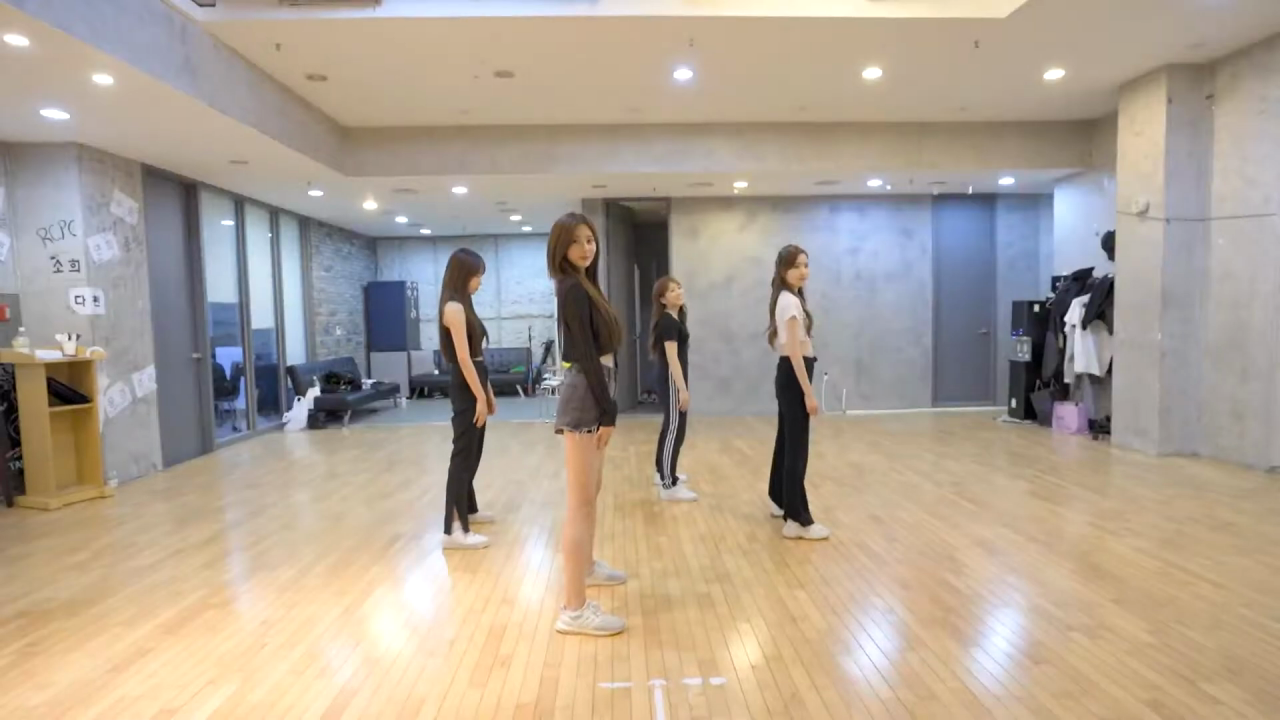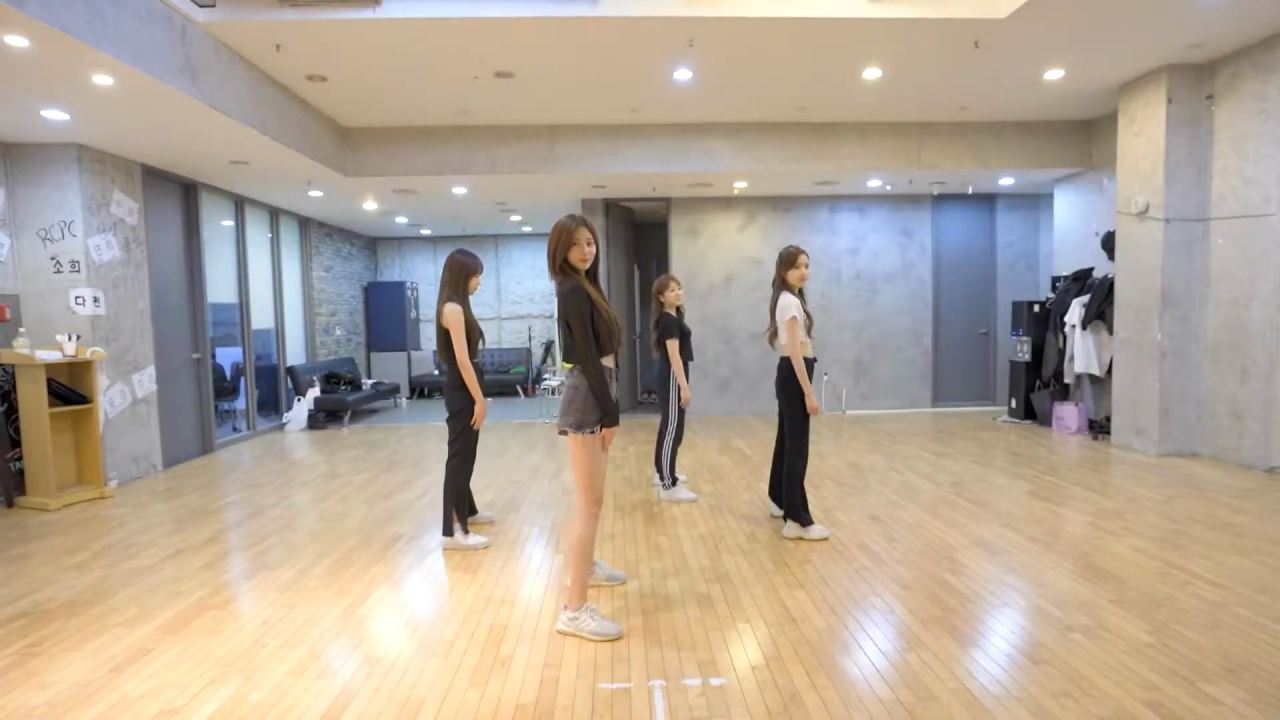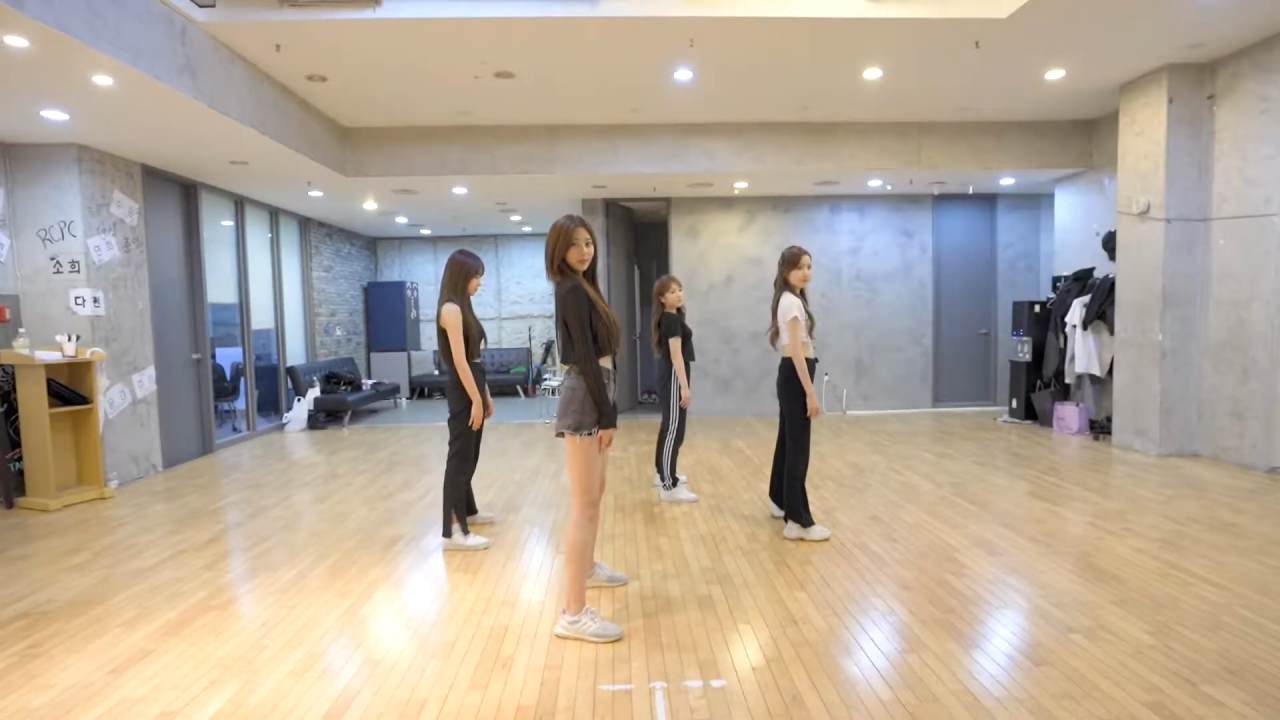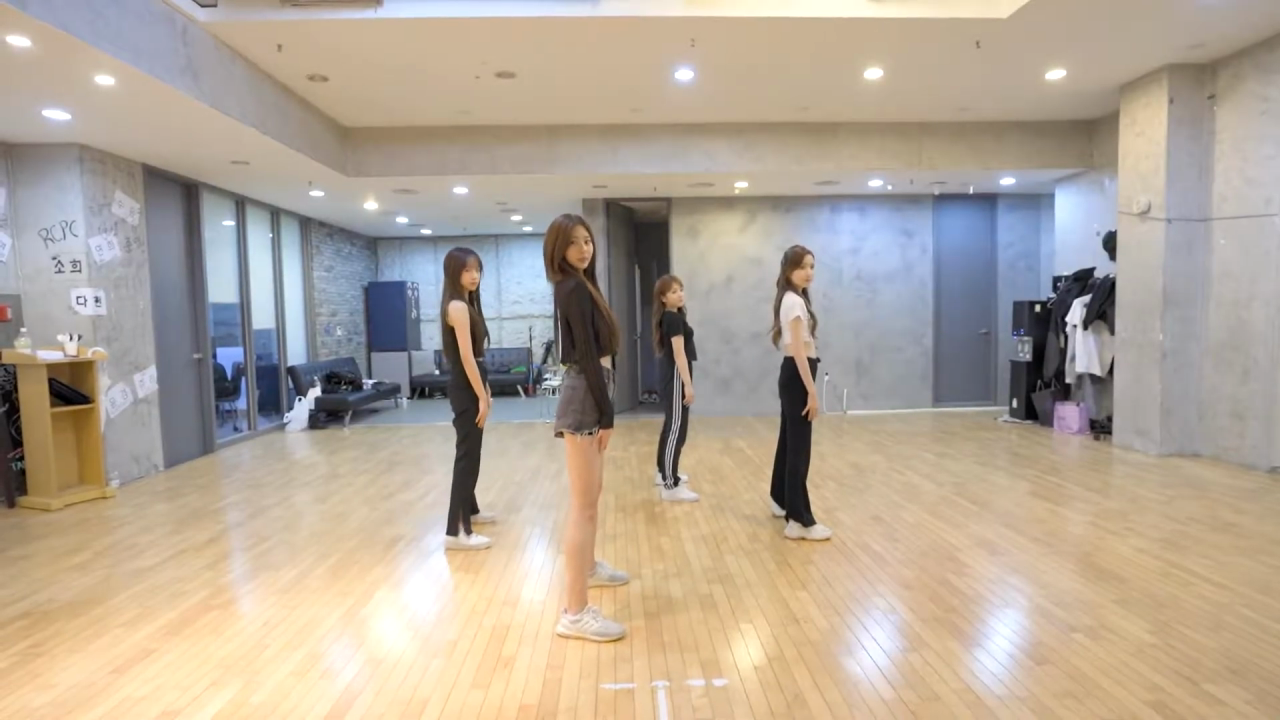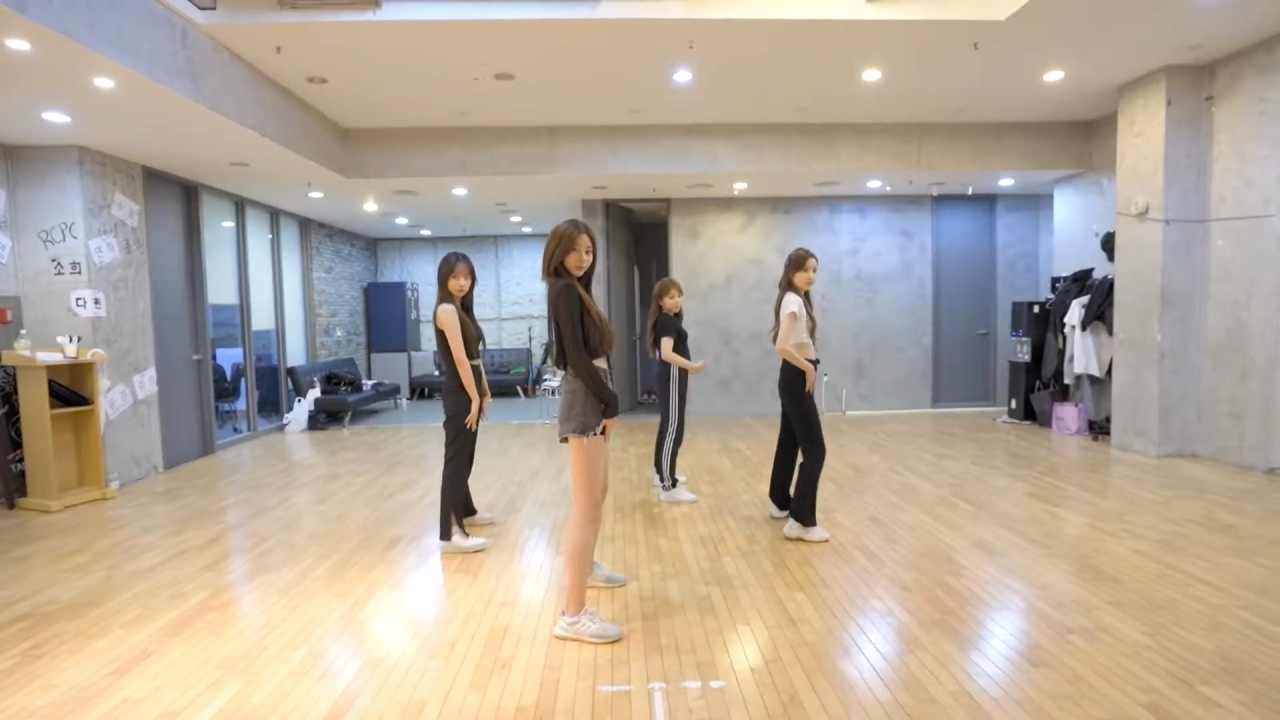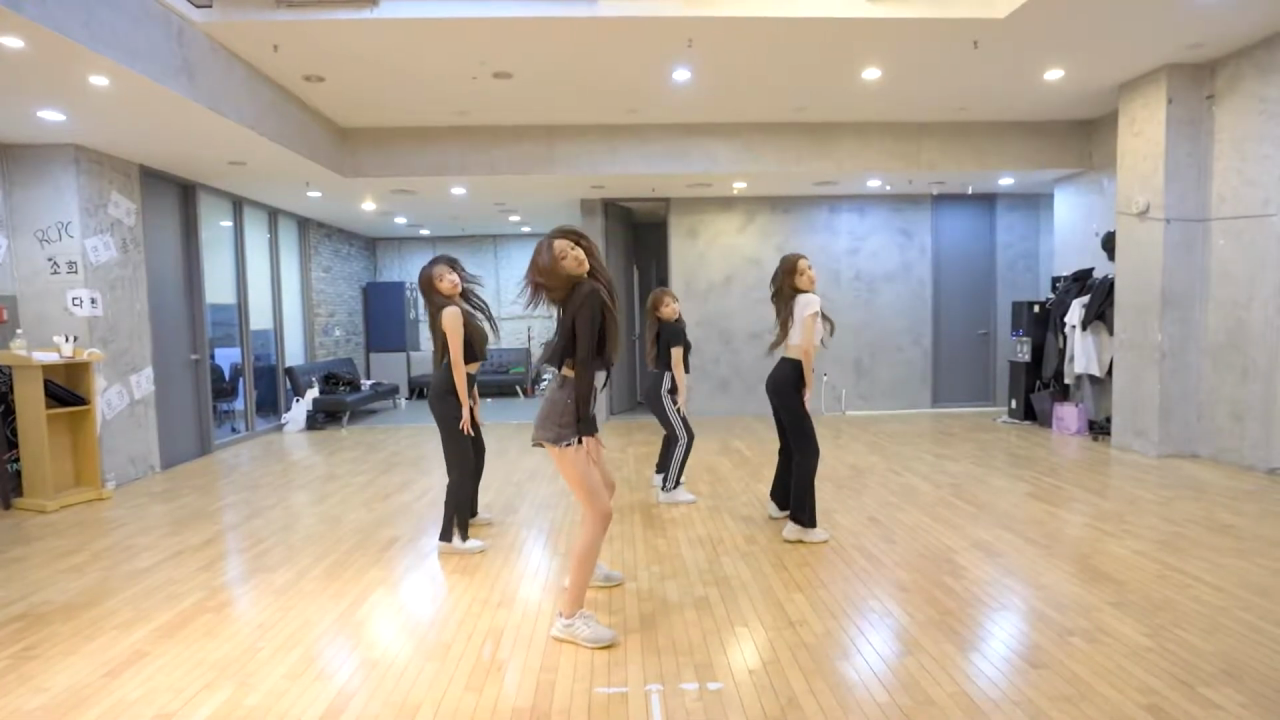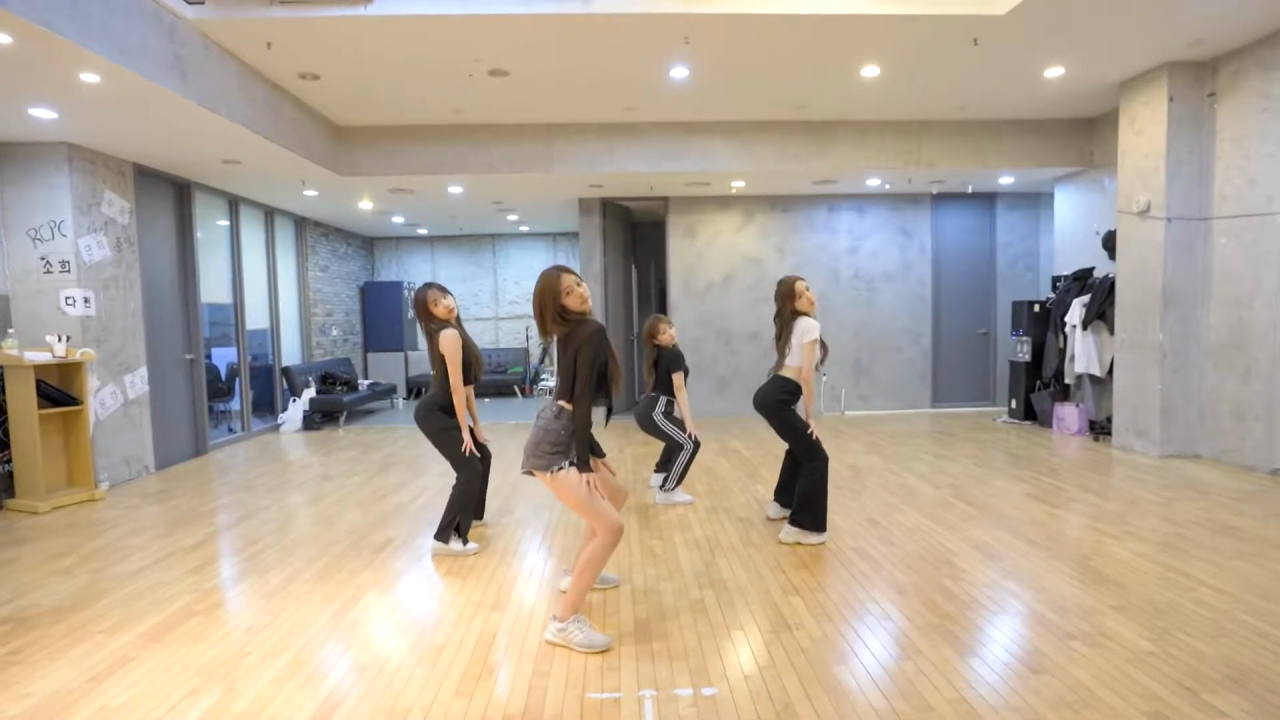
dt=0.5s
person 1, frame 1
left shoulder: (583, 285)
right shoulder: (572, 288)
right elbow: (586, 355)
left wrist: (606, 410)
right wrist: (605, 412)
left hip: (593, 394)
right hip: (584, 397)
left knee: (592, 492)
right knee: (580, 500)
left ankle: (586, 565)
right ankle: (574, 610)
person 1, frame 2
left shoulder: (585, 287)
right shoulder: (573, 290)
right elbow: (587, 356)
left wrist: (610, 410)
right wrist: (608, 413)
left hip: (597, 395)
right hip: (586, 399)
left knee: (595, 493)
right knee: (589, 500)
left ankle: (587, 565)
right ankle: (575, 609)
person 1, frame 3
left shoulder: (581, 287)
right shoulder: (572, 290)
right elbow: (585, 357)
left wrist: (606, 411)
right wrist: (606, 414)
left hip: (593, 396)
right hip: (584, 400)
left knee: (595, 492)
right knee: (584, 503)
left ankle: (587, 567)
right ankle: (573, 614)
person 1, frame 4
left shoulder: (578, 285)
right shoulder: (574, 288)
right elbow: (587, 356)
left wrist: (603, 411)
right wrist: (605, 415)
left hip: (589, 395)
right hip: (583, 399)
left knee: (593, 493)
right knee: (583, 504)
left ankle: (588, 566)
right ankle: (575, 613)
person 1, frame 5
left shoulder: (574, 288)
right shoulder: (564, 289)
right elbow: (577, 356)
left wrist: (606, 402)
right wrist: (611, 403)
left hip: (591, 398)
right hip: (584, 401)
left knee: (598, 493)
right knee: (586, 506)
left ankle: (585, 567)
right ankle: (572, 615)
person 1, frame 6
left shoulder: (582, 292)
right shoulder: (589, 292)
right elbow: (584, 362)
left wrist: (587, 423)
right wrist: (587, 426)
left hip: (571, 408)
right hip: (564, 414)
left knee: (606, 487)
right knee: (598, 511)
left ankle: (584, 568)
right ankle: (569, 617)
person 1, frame 7
left shoulder: (571, 333)
right shoulder: (592, 332)
right elbow: (581, 400)
left wrist: (594, 453)
right wrist: (584, 464)
left hip: (560, 437)
right hip: (553, 445)
left knee: (616, 495)
right knee: (610, 526)
left ankle: (578, 573)
right ankle: (564, 621)
person 2, frame 1
left shoulder: (463, 306)
right shoulder: (454, 307)
right elbow: (463, 358)
left wrist: (488, 392)
right wrist: (479, 397)
left hip: (473, 385)
right hip: (466, 389)
left knee: (472, 451)
right knee: (463, 454)
left ankle: (467, 509)
right ankle: (453, 530)
person 2, frame 2
left shoulder: (459, 307)
right shoulder: (453, 308)
right elbow: (462, 359)
left wrist: (478, 397)
right wrist: (479, 400)
left hip: (466, 389)
right hip: (461, 391)
left knee: (466, 454)
right knee: (459, 456)
left ankle: (466, 510)
right ankle: (453, 531)
person 2, frame 3
left shoulder: (463, 307)
right shoulder: (451, 309)
right elbow: (459, 360)
left wrist: (485, 394)
right wrist: (475, 400)
left hip: (472, 387)
right hip: (462, 391)
left knee: (470, 454)
right knee: (459, 457)
left ankle: (467, 510)
right ankle: (453, 531)
person 2, frame 4
left shoulder: (466, 303)
right shoulder: (458, 306)
right elbow: (466, 357)
left wrist: (485, 392)
right wrist: (481, 397)
left hip: (471, 386)
right hip: (466, 389)
left knee: (471, 453)
right knee: (467, 456)
left ankle: (469, 510)
right ankle: (456, 531)
person 2, frame 5
left shoulder: (462, 308)
right shoulder: (446, 309)
right elbow: (459, 357)
left wrist: (484, 391)
right wrist: (474, 398)
left hip: (470, 389)
right hip: (459, 391)
left knee: (465, 456)
right knee: (456, 459)
left ankle: (465, 510)
right ankle: (450, 534)
person 2, frame 6
left shoulder: (463, 308)
right shoulder: (451, 311)
right elbow: (456, 362)
left wrist: (474, 401)
right wrist: (465, 405)
left hip: (461, 391)
right hip: (447, 394)
left knee: (476, 454)
right knee: (462, 462)
left ankle: (468, 512)
right ankle: (451, 536)
person 2, frame 7
left shoulder: (456, 332)
right shoulder: (449, 334)
left elbow: (467, 383)
right elbow: (456, 386)
left wrist: (476, 424)
right wrist: (464, 430)
left hip: (443, 410)
right hip: (433, 414)
left knee: (482, 455)
right knee: (470, 469)
left ankle: (471, 514)
right ankle: (445, 538)
person 3, frame 1
left shoulder: (788, 299)
right shoulder: (790, 301)
right elbow: (794, 350)
left wrist: (804, 388)
right wrist: (808, 392)
left hip: (788, 375)
right hip: (793, 376)
left knee: (787, 440)
right knee: (796, 446)
left ankle: (780, 501)
right ankle: (797, 521)
person 3, frame 2
left shoulder: (789, 299)
right shoulder: (791, 301)
right elbow: (795, 351)
left wrist: (805, 388)
right wrist: (809, 392)
left hip: (790, 376)
right hip: (794, 377)
left knee: (787, 441)
right knee: (797, 447)
left ankle: (780, 500)
right ankle: (797, 521)
person 3, frame 3
left shoulder: (790, 300)
right shoulder: (792, 302)
right elbow: (796, 351)
left wrist: (806, 389)
right wrist: (810, 393)
left hip: (791, 377)
right hip: (795, 377)
left knee: (788, 442)
right knee: (798, 447)
left ankle: (780, 501)
right ankle: (798, 521)
person 3, frame 4
left shoulder: (792, 299)
right shoulder: (795, 301)
right elbow: (798, 351)
left wrist: (808, 387)
right wrist: (812, 392)
left hip: (793, 376)
right hip: (797, 377)
left knee: (789, 442)
right knee: (799, 447)
left ankle: (782, 501)
right ankle: (799, 521)
person 3, frame 5
left shoulder: (797, 300)
right shoulder: (793, 301)
right elbow: (782, 347)
left wrist: (806, 368)
right wrist: (809, 368)
left hip: (793, 379)
right hip: (797, 380)
left knee: (790, 442)
right knee: (814, 450)
left ankle: (781, 502)
right ankle: (800, 521)
person 3, frame 6
left shoulder: (789, 303)
right shoulder: (810, 300)
right elbow: (806, 348)
left wrist: (804, 383)
right wrist: (809, 385)
left hip: (779, 378)
right hip: (789, 380)
left knee: (791, 444)
right knee: (807, 450)
left ankle: (780, 502)
right ankle: (799, 523)
person 3, frame 7
left shoulder: (792, 325)
right shoulder: (809, 325)
right elbow: (807, 375)
left wrist: (803, 415)
right wrist: (810, 416)
left hip: (768, 395)
right hip: (777, 399)
left knee: (800, 446)
right knee: (816, 457)
left ankle: (782, 503)
right ankle: (800, 526)
person 4, frame 1
left shoulder: (677, 318)
right shoulder: (668, 322)
right elbow: (672, 358)
left wrist: (682, 386)
right wrist: (682, 389)
left hip: (674, 378)
right hip: (672, 380)
left knee: (670, 427)
right knee: (675, 430)
left ankle: (663, 472)
right ankle: (669, 486)
person 4, frame 2
left shoulder: (674, 317)
right shoulder: (669, 321)
right elbow: (674, 356)
left wrist: (683, 384)
right wrist: (684, 387)
left hip: (672, 377)
right hip: (673, 378)
left knee: (668, 426)
right knee: (673, 430)
left ankle: (662, 472)
right ankle: (668, 487)
person 4, frame 3
left shoulder: (672, 317)
right shoulder: (671, 320)
right elbow: (676, 355)
right wrist: (684, 386)
left hip: (671, 377)
right hip: (674, 378)
left knee: (669, 427)
right knee: (674, 430)
left ankle: (663, 473)
right ankle: (669, 487)
person 4, frame 4
left shoulder: (670, 317)
right shoulder: (674, 319)
right elbow: (679, 354)
right wrist: (688, 385)
left hip: (671, 376)
right hip: (676, 377)
left knee: (671, 426)
right knee: (677, 429)
left ankle: (664, 472)
right ankle: (671, 486)
person 4, frame 5
left shoulder: (668, 320)
right shoulder: (668, 321)
right elbow: (666, 354)
left wrist: (687, 365)
right wrist: (690, 366)
left hip: (671, 377)
right hip: (673, 378)
left knee: (667, 428)
right knee: (674, 431)
left ankle: (662, 473)
right ankle: (669, 488)
person 4, frame 6
left shoulder: (663, 329)
right shoulder: (675, 329)
right elbow: (677, 364)
left wrist: (679, 391)
right wrist: (683, 394)
left hip: (657, 387)
right hip: (663, 389)
left knee: (674, 431)
right knee: (684, 436)
left ankle: (661, 473)
right ankle: (669, 490)
person 4, frame 7
left shoulder: (660, 355)
right shoulder: (674, 354)
right elbow: (679, 390)
left wrist: (683, 418)
right wrist: (688, 421)
left hip: (648, 410)
right hip: (654, 413)
left knee: (679, 436)
right knee: (690, 443)
left ankle: (660, 474)
right ankle: (667, 491)
